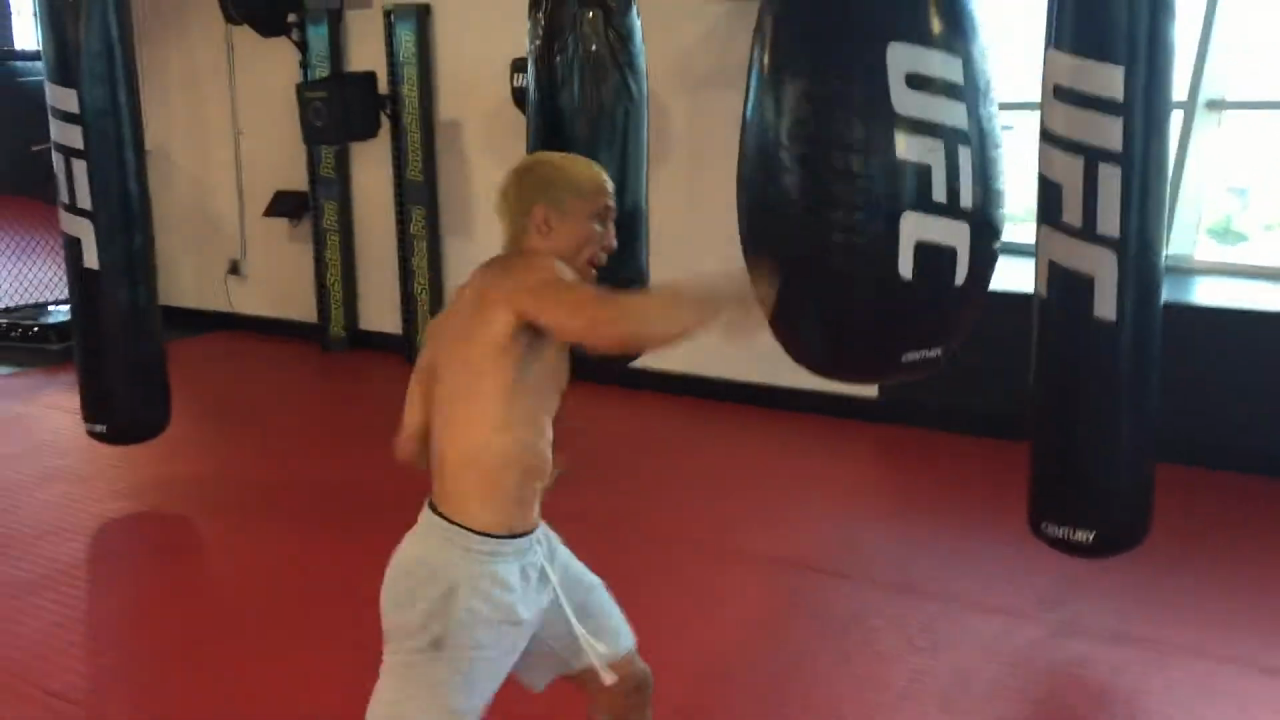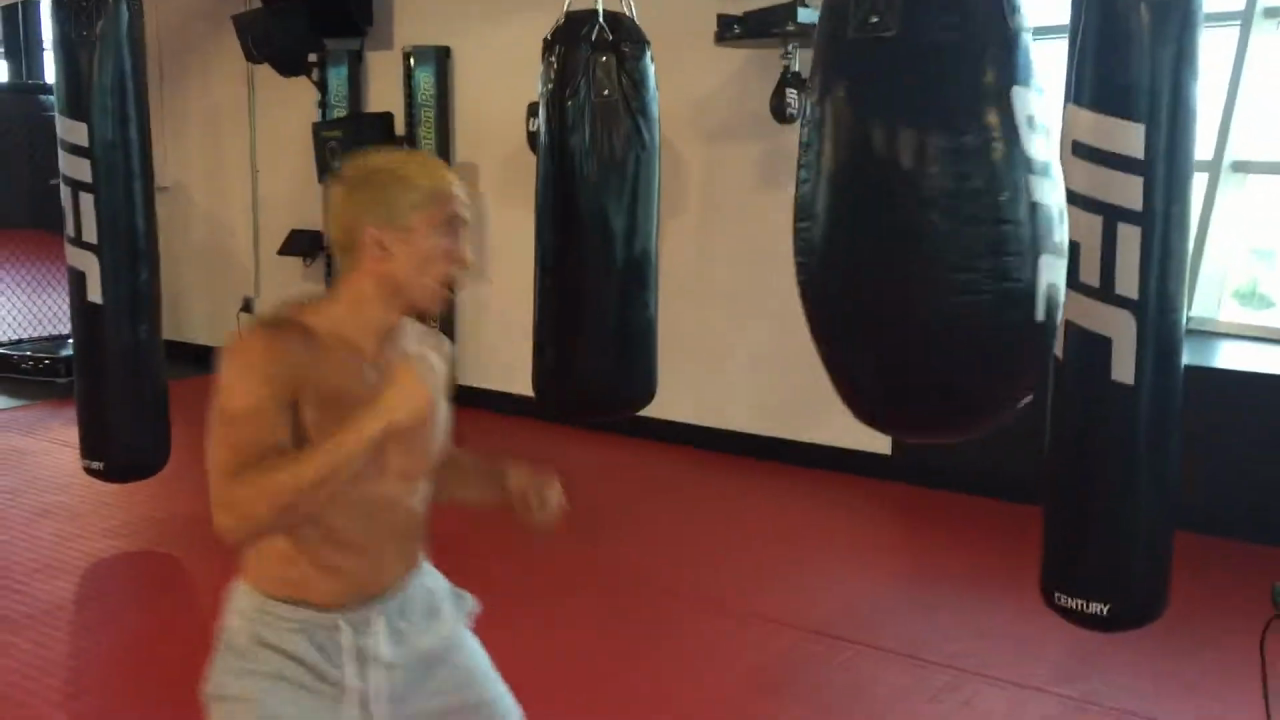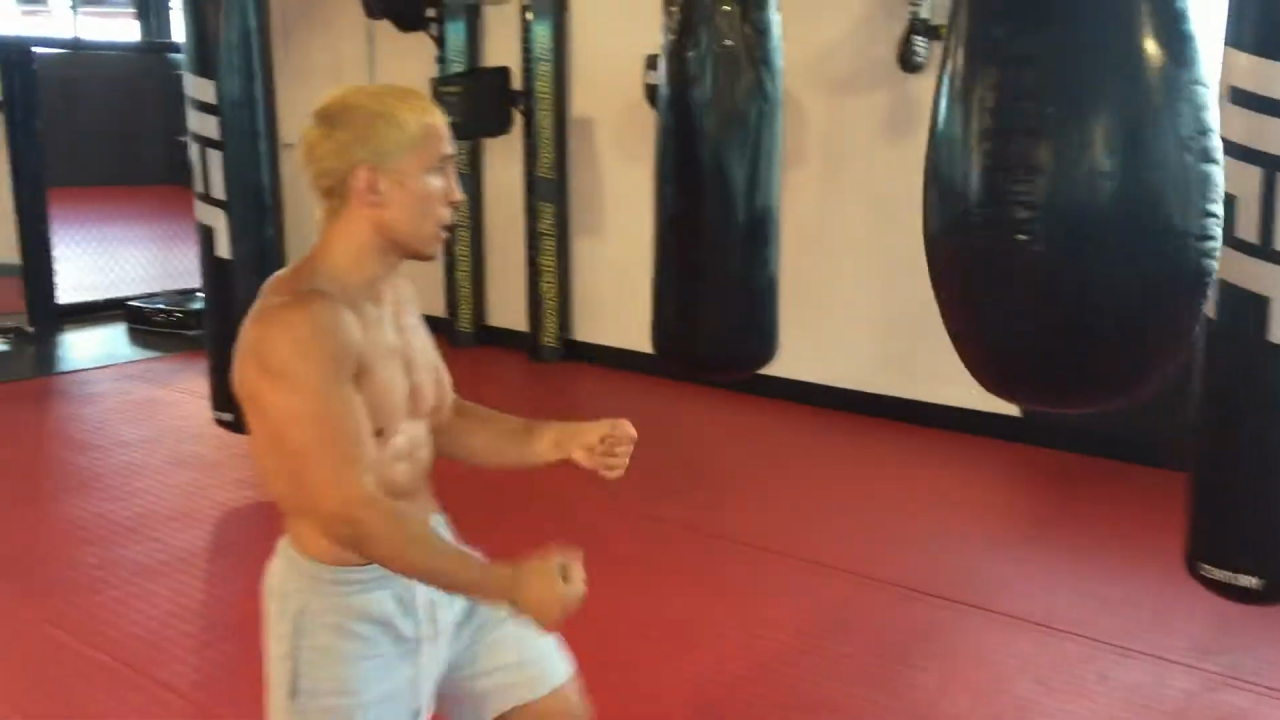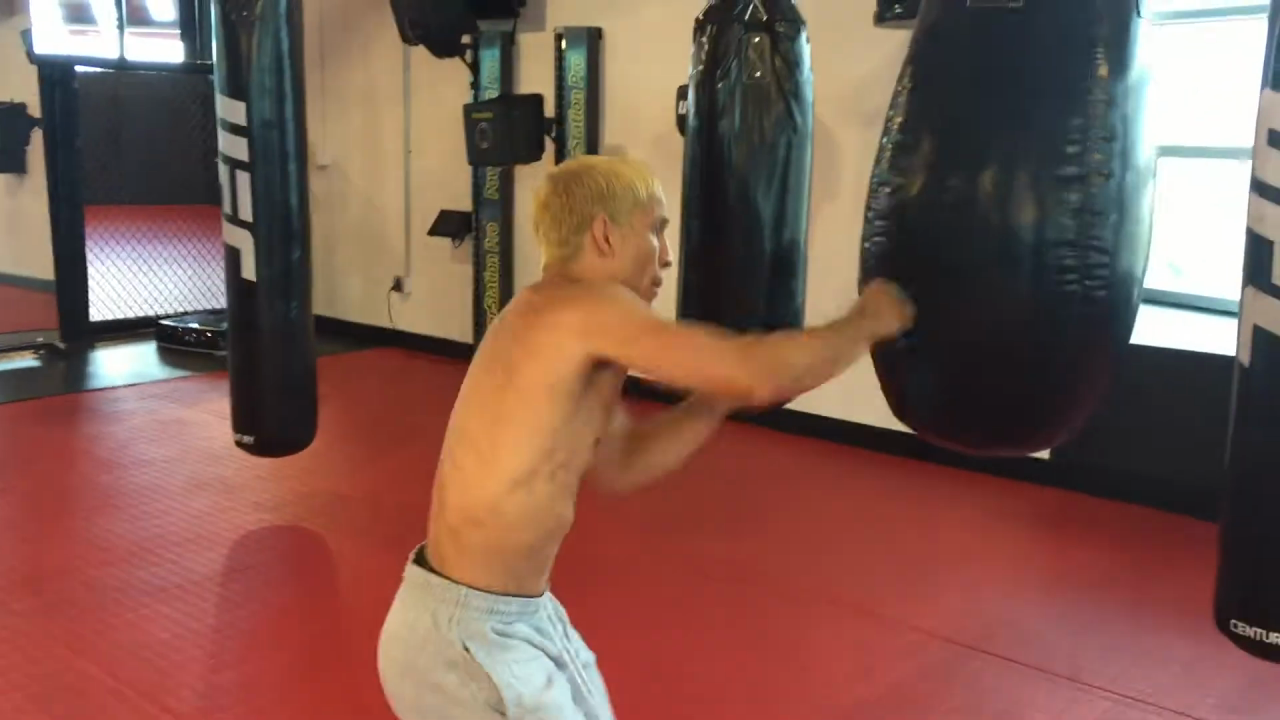
dt=0.5s
person 1, frame 1
left shoulder: (464, 324)
right shoulder: (527, 278)
left elbow: (411, 446)
right elbow: (618, 324)
right wrist: (734, 293)
left hip: (526, 555)
right hip: (460, 573)
person 1, frame 2
left shoulder: (424, 349)
right shoulder: (267, 356)
right elbow: (237, 518)
left wrist: (509, 483)
right wrist: (374, 420)
left hip: (413, 616)
right hip: (283, 642)
person 1, frame 3
left shoulder: (391, 291)
right shoulder: (298, 327)
right elbow: (350, 515)
left wrist: (563, 442)
right wrist: (509, 584)
left hip: (433, 575)
right hip: (340, 603)
person 1, frame 4
left shoulder: (539, 331)
right shoulder: (587, 308)
left elbow: (621, 471)
right elbow: (755, 375)
left wrist: (714, 397)
right wrist: (864, 322)
left hip: (496, 618)
right hip: (463, 638)
